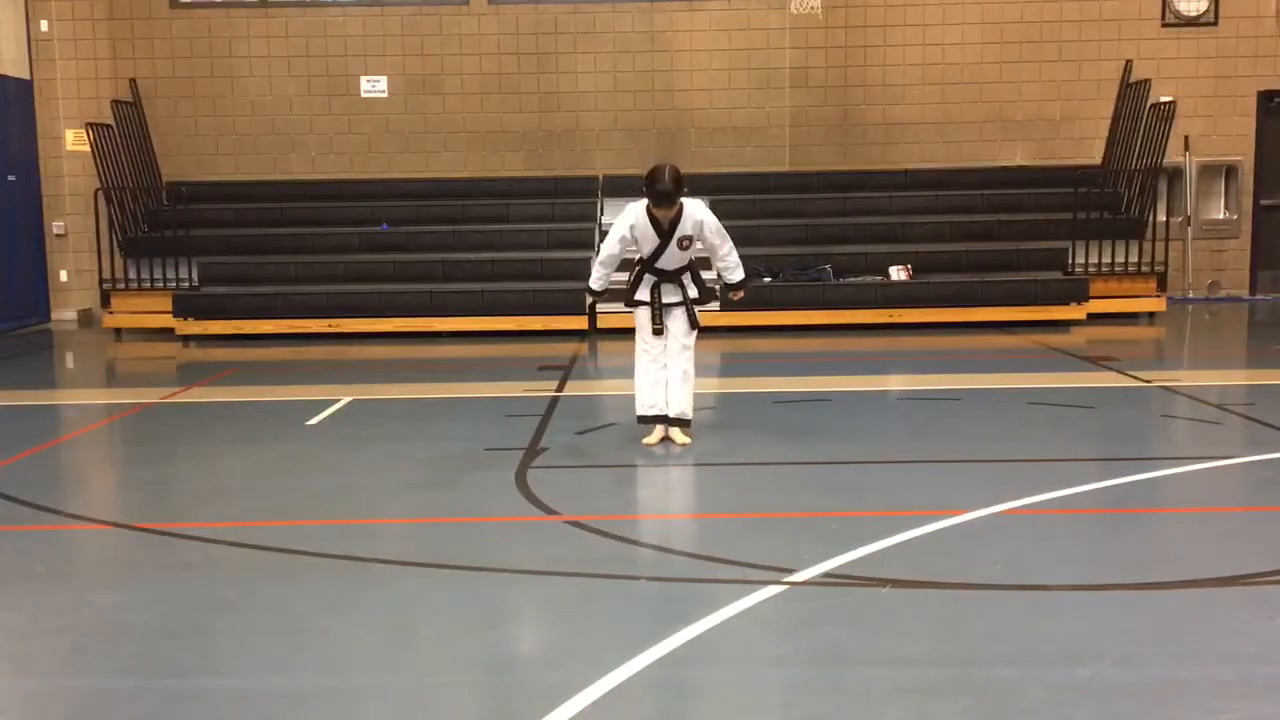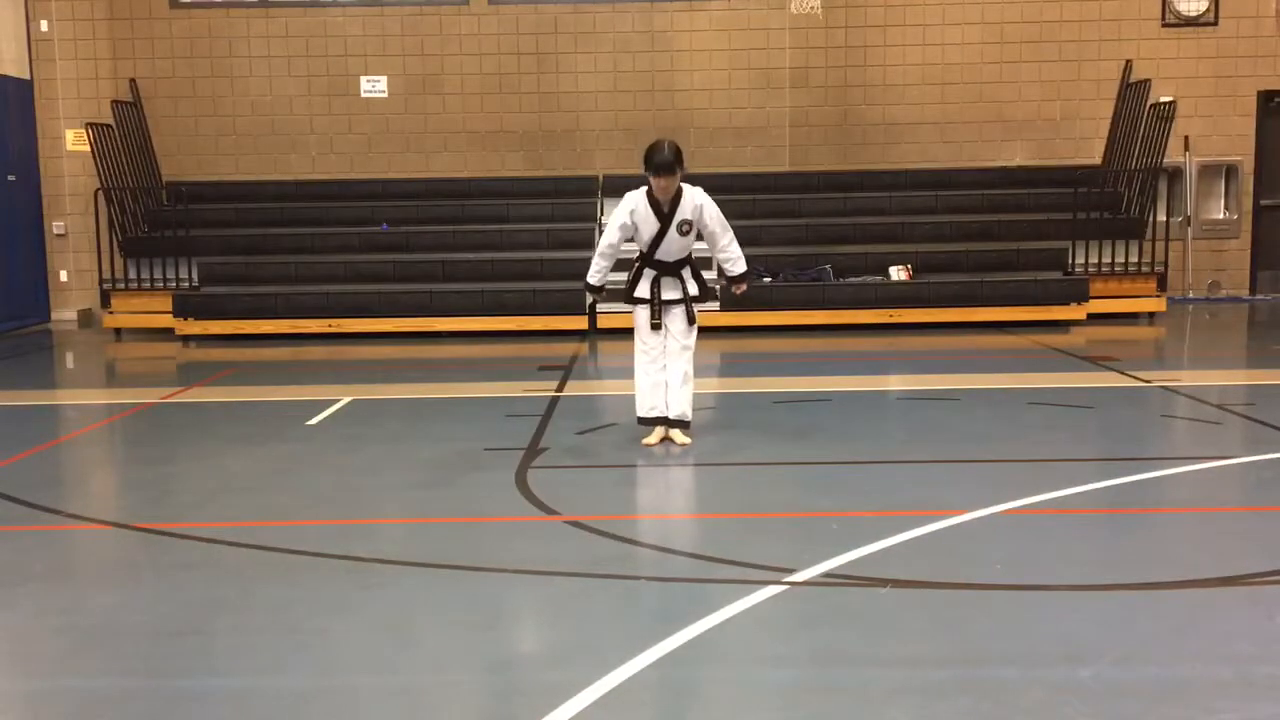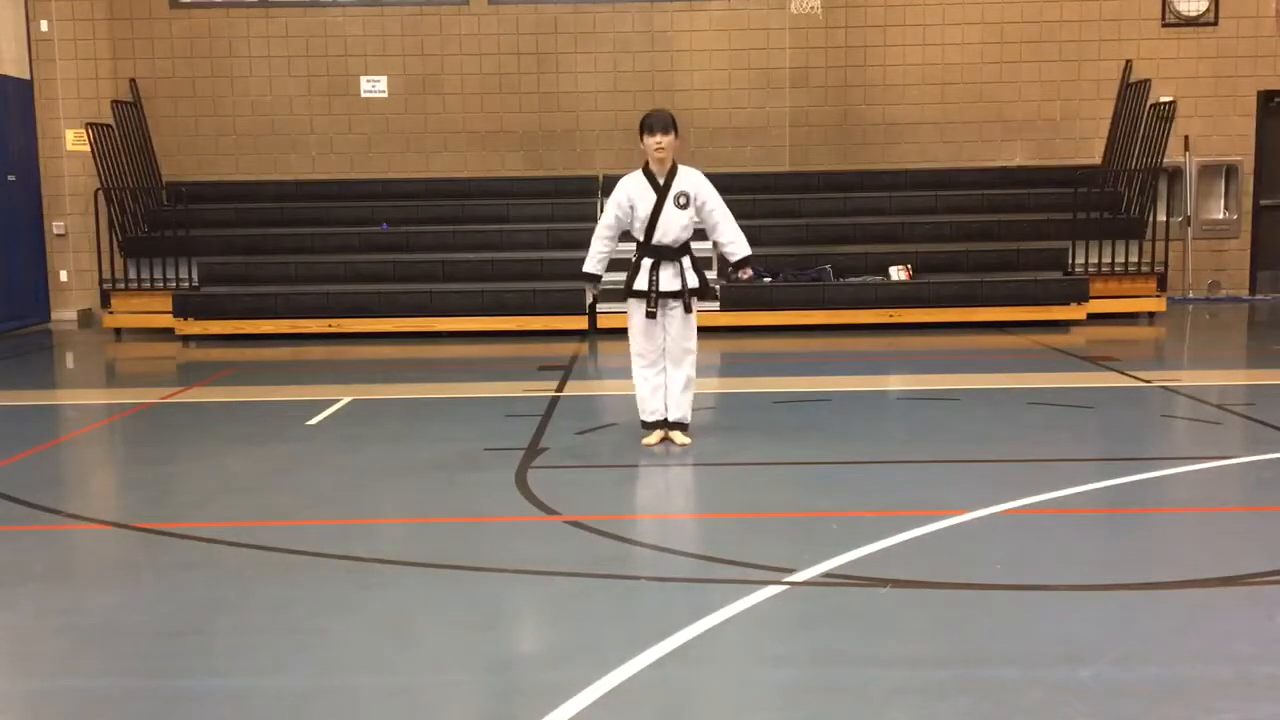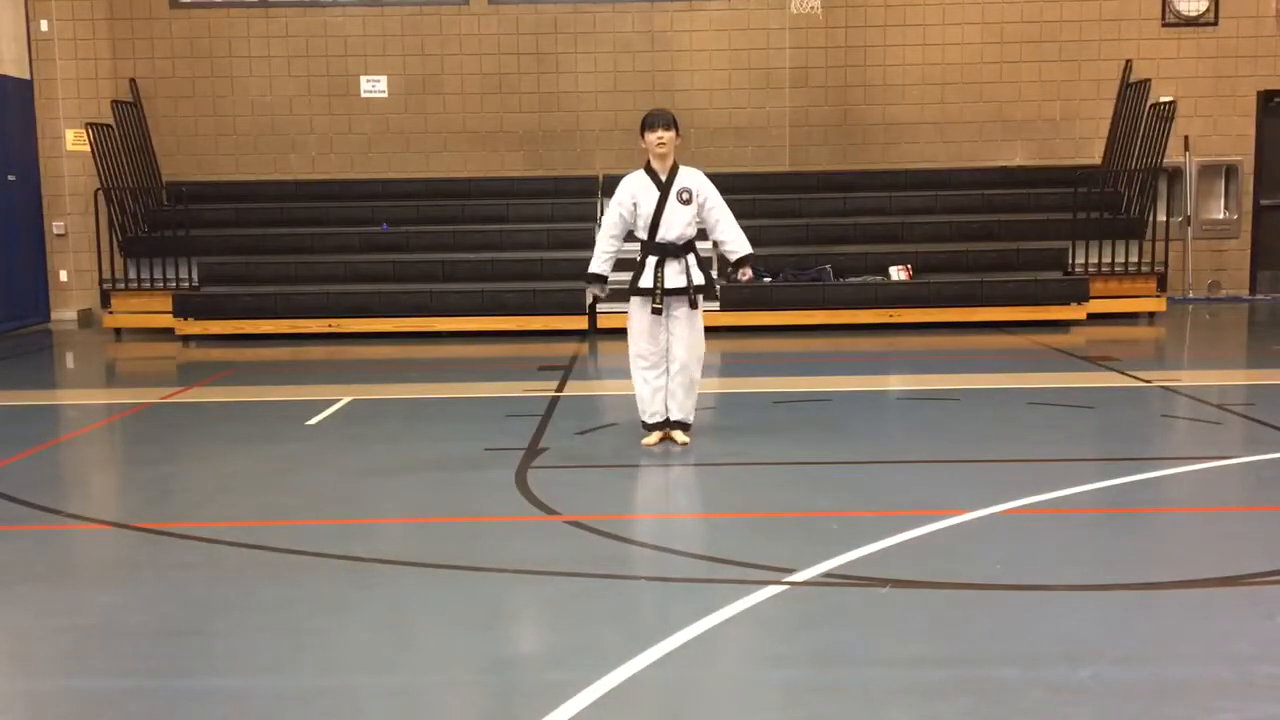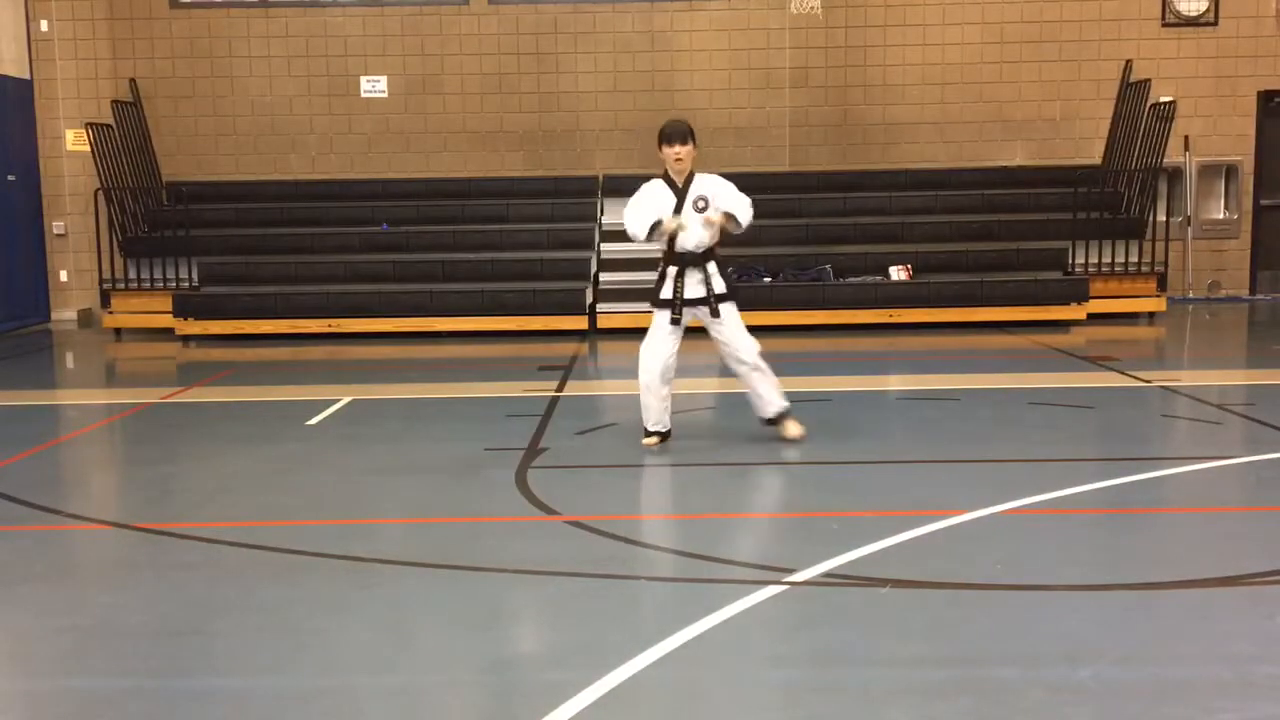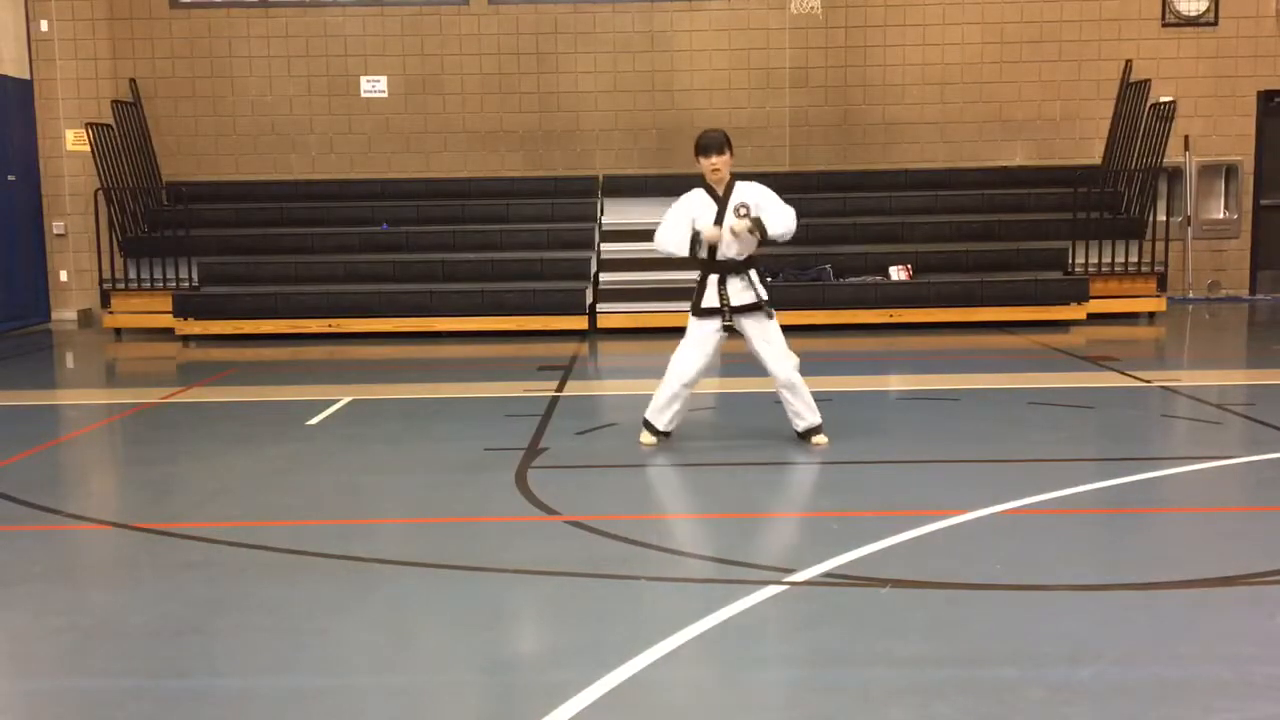
dt=0.3s
person 1, frame 1
left shoulder: (698, 214)
right shoulder: (633, 217)
left elbow: (722, 248)
right elbow: (609, 252)
left wrist: (735, 282)
right wrist: (596, 286)
left hip: (682, 286)
right hip: (647, 286)
left knee: (680, 353)
right knee: (649, 353)
left ankle: (677, 421)
right ankle: (657, 421)
person 1, frame 2
left shoulder: (697, 200)
right shoulder: (633, 203)
left elbow: (722, 238)
right elbow: (609, 244)
left wrist: (737, 274)
right wrist: (595, 282)
left hip: (682, 281)
right hip: (647, 281)
left knee: (680, 352)
right knee: (649, 352)
left ankle: (677, 421)
right ankle: (656, 421)
person 1, frame 3
left shoulder: (694, 180)
right shoulder: (629, 185)
left elbow: (720, 221)
right elbow: (607, 230)
left wrist: (741, 258)
right wrist: (592, 273)
left hip: (681, 273)
right hip: (645, 273)
left knee: (681, 352)
right knee: (646, 353)
left ankle: (677, 422)
right ankle: (656, 422)
person 1, frame 4
left shoulder: (695, 179)
right shoulder: (632, 184)
left elbow: (721, 221)
right elbow: (611, 230)
left wrist: (741, 258)
right wrist: (598, 275)
left hip: (687, 271)
right hip: (650, 273)
left knee: (687, 353)
right knee: (646, 354)
left ankle: (677, 420)
right ankle: (655, 422)
person 1, frame 5
left shoulder: (713, 185)
right shoulder: (651, 191)
left elbow: (742, 206)
right elbow: (633, 220)
left wrist: (725, 217)
right wrist: (660, 225)
left hip: (709, 279)
right hip: (672, 283)
left knee: (742, 349)
right knee: (655, 360)
left ankle: (779, 414)
right ankle: (656, 427)
person 1, frame 6
left shoulder: (754, 192)
right shoulder: (690, 201)
left elbow: (787, 220)
right elbow: (664, 240)
left wrist: (755, 226)
right wrist: (699, 237)
left hip: (750, 288)
right hip: (712, 292)
left knee: (782, 364)
right knee: (686, 366)
left ankle: (810, 425)
right ankle: (655, 424)
